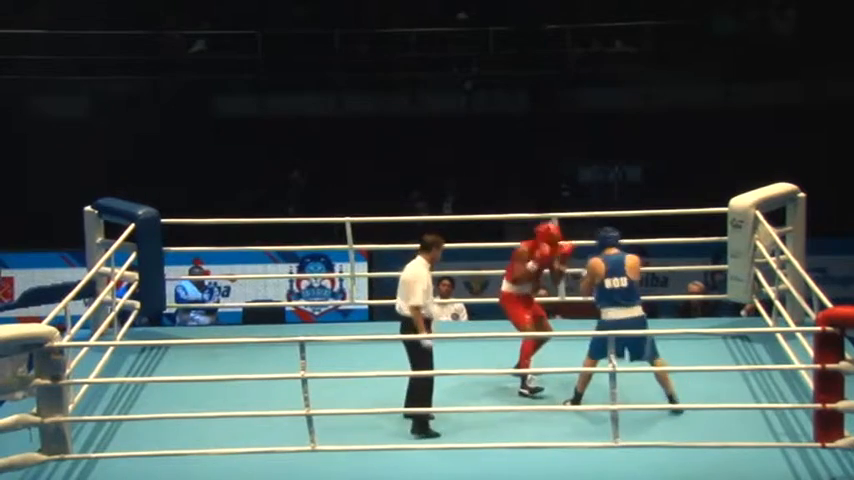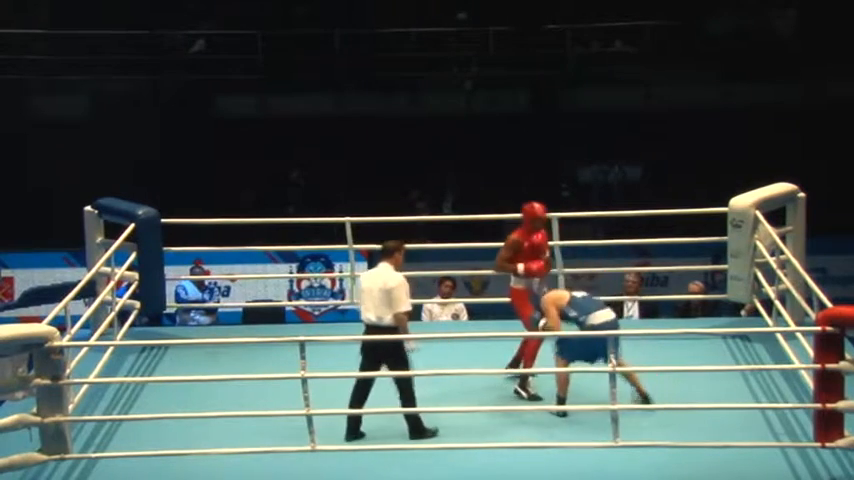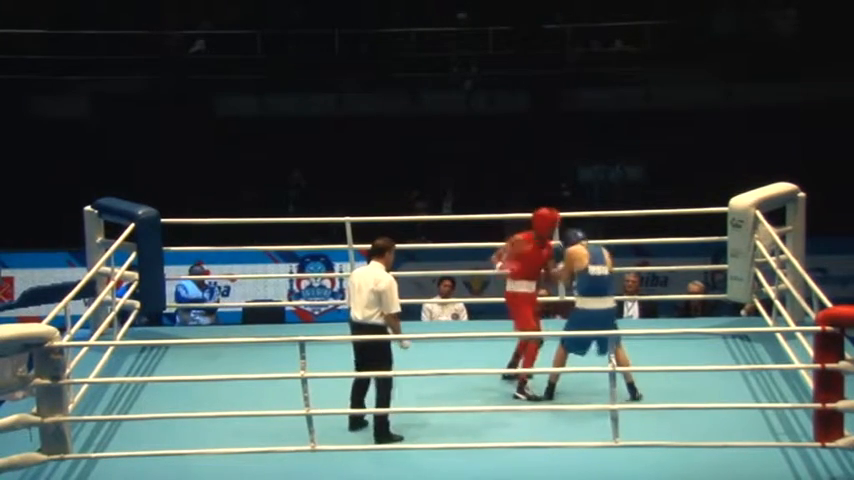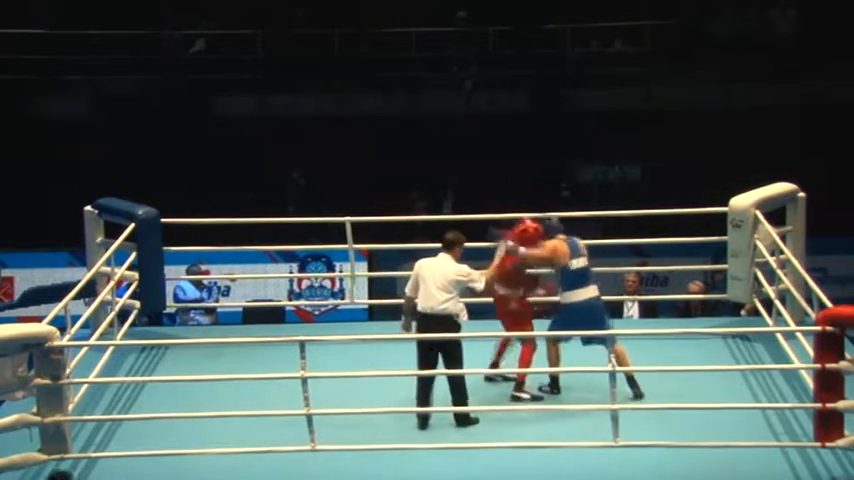
dt=1s
person 1, frame 1
left shoulder: (420, 268)
right shoulder: (418, 272)
right elbow: (414, 307)
left wrist: (426, 329)
right wrist: (423, 333)
left hip: (415, 324)
right hip: (415, 326)
left knee: (420, 371)
right knee: (425, 373)
left ankle: (412, 408)
right ankle: (420, 424)
person 1, frame 2
left shoulder: (365, 277)
right shoulder: (396, 279)
left elbow: (363, 307)
right elbow: (400, 315)
left hip: (370, 334)
right hip: (389, 335)
left knee: (363, 382)
right knee: (404, 383)
left ankle: (352, 429)
right ankle: (416, 429)
person 1, frame 3
left shoulder: (356, 273)
right shoulder: (386, 280)
left elbow: (352, 303)
right elbow: (391, 315)
right wrist: (401, 337)
left hip: (357, 330)
right hip: (376, 334)
left knee: (361, 377)
right knee: (383, 383)
left ankle: (355, 420)
right ankle: (382, 432)
person 1, frame 4
left shoulder: (421, 264)
right shoulder: (459, 270)
left elbow: (409, 296)
right elbow: (484, 282)
left wrist: (407, 318)
right wrist: (498, 260)
left hip: (424, 322)
right hip: (446, 324)
left knee: (425, 370)
right knee: (454, 371)
left ankle: (422, 417)
right ankle: (462, 416)
person 2, frame 1
left shoulder: (551, 251)
right shoulder: (524, 249)
left elbow: (556, 280)
right elbow: (516, 278)
left wrist: (562, 262)
right wrist: (535, 262)
left hip: (527, 296)
right hip: (510, 296)
left knee: (546, 333)
right knee: (530, 333)
left ankle: (520, 366)
right ankle: (525, 383)
person 2, frame 2
left shoulder: (542, 234)
right shoulder: (516, 238)
left elbow: (546, 264)
right elbow: (498, 265)
left wrist: (543, 250)
right wrist: (523, 268)
left hip: (535, 290)
right hip: (521, 292)
left knee: (535, 332)
left ankle: (514, 365)
right ankle: (523, 384)
person 2, frame 3
left shoulder: (548, 246)
right shoulder: (520, 240)
left elbow: (549, 272)
right elbow: (496, 257)
right wrist: (502, 265)
left hip: (531, 293)
right hip: (517, 294)
left knee: (531, 335)
right knee: (534, 338)
left ankle: (512, 369)
right ankle: (521, 388)
person 2, frame 4
left shoulder: (511, 240)
right shoulder: (514, 261)
left hip: (516, 296)
right hip: (508, 299)
left knee: (511, 334)
right knee: (529, 342)
left ankle: (493, 369)
right ankle: (519, 389)
person 3, frame 1
left shoulder: (595, 263)
right shoulder: (634, 260)
left elbow: (586, 291)
left hip: (610, 321)
right hip: (636, 319)
left knee: (592, 358)
right knee: (655, 359)
left ankle: (576, 399)
right ankle: (672, 400)
person 3, frame 2
left shoulder: (548, 299)
right shoulder: (565, 293)
left elbow: (555, 327)
left wrist: (543, 324)
left hip: (596, 326)
right hip: (611, 321)
left knee: (561, 359)
right knee: (615, 360)
left ankle: (560, 406)
right ankle: (643, 395)
person 3, frame 3
left shoulder: (572, 251)
right shoulder: (604, 253)
left elbow: (565, 278)
left wrist: (562, 267)
left hip: (584, 310)
right hip: (607, 309)
left knee: (564, 348)
right knee: (616, 348)
left ankle: (549, 391)
right ankle: (632, 391)
person 3, frame 4
left shoulder: (552, 246)
right shoulder: (578, 243)
left elbow: (532, 256)
left wrist: (513, 248)
left hip: (571, 303)
right hip: (592, 299)
left knee: (552, 339)
right knee: (611, 343)
left ankle: (554, 384)
right ankle: (634, 385)
